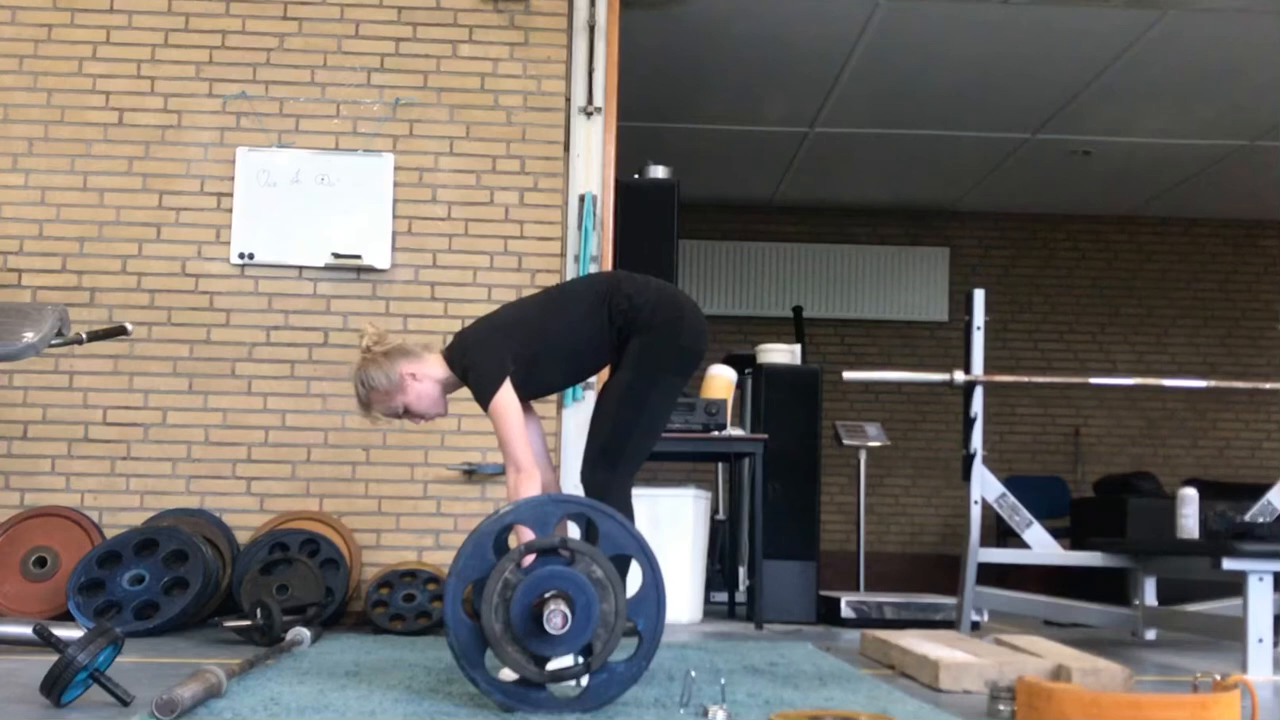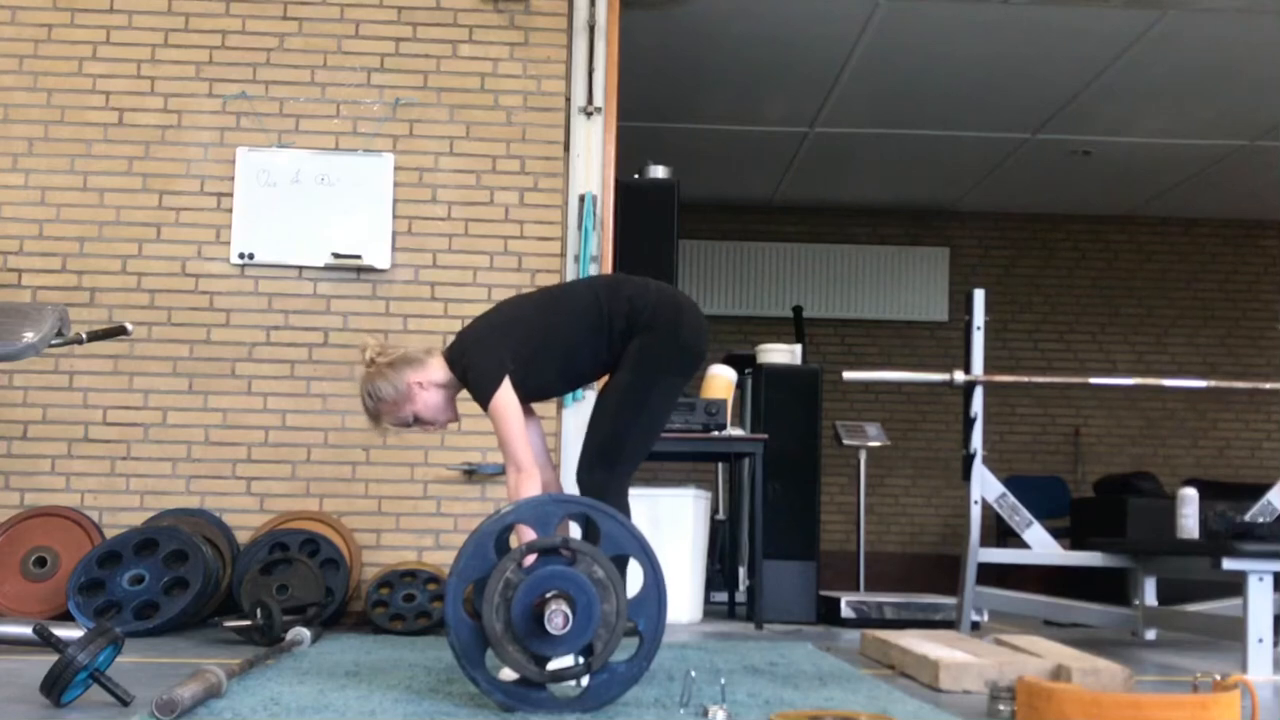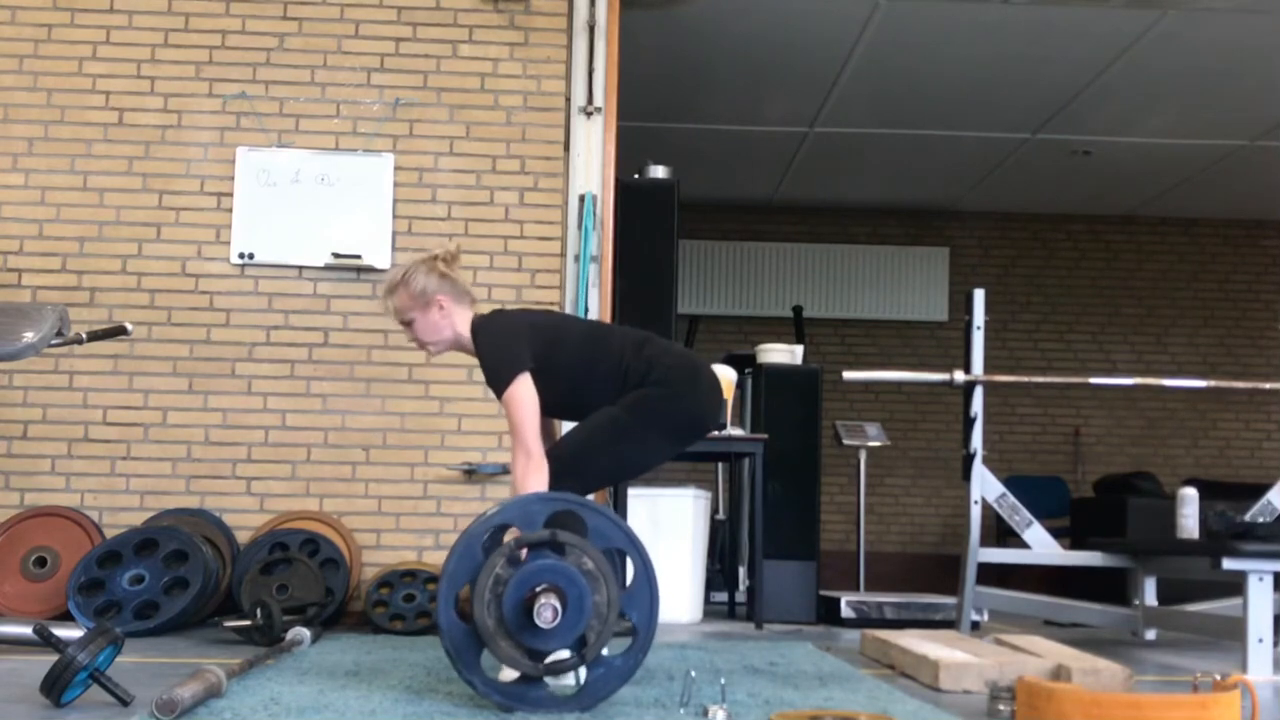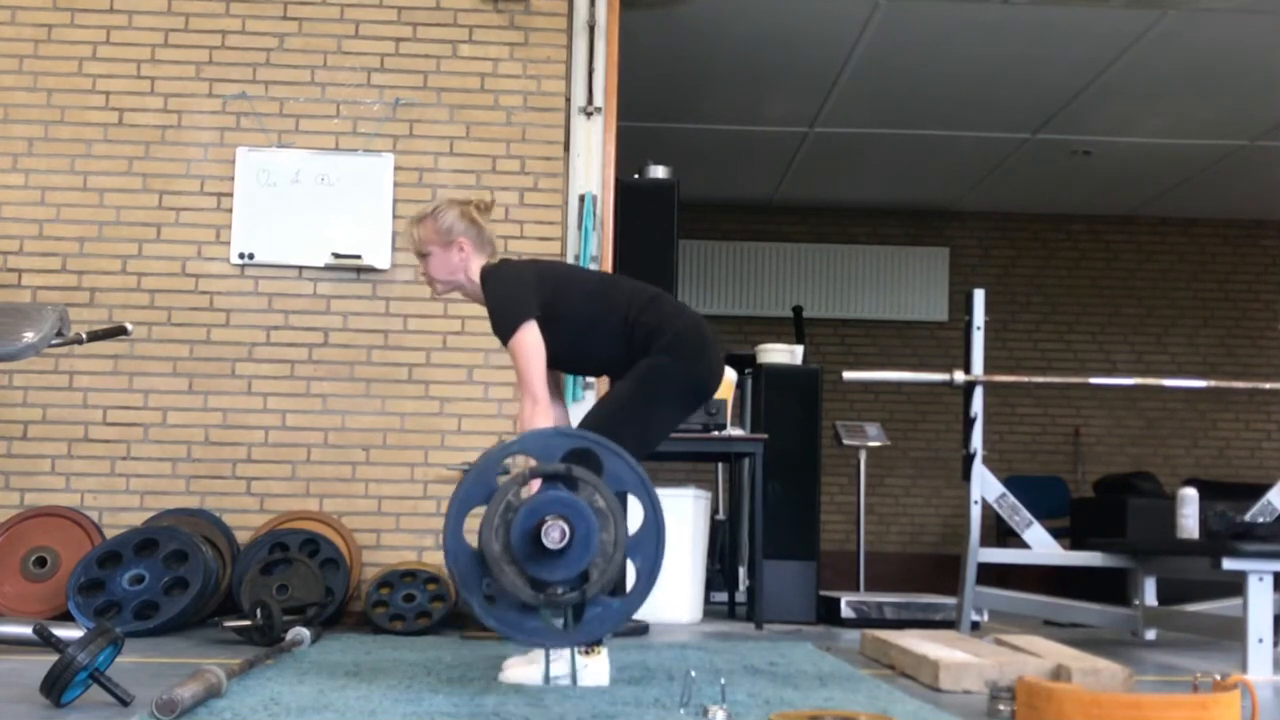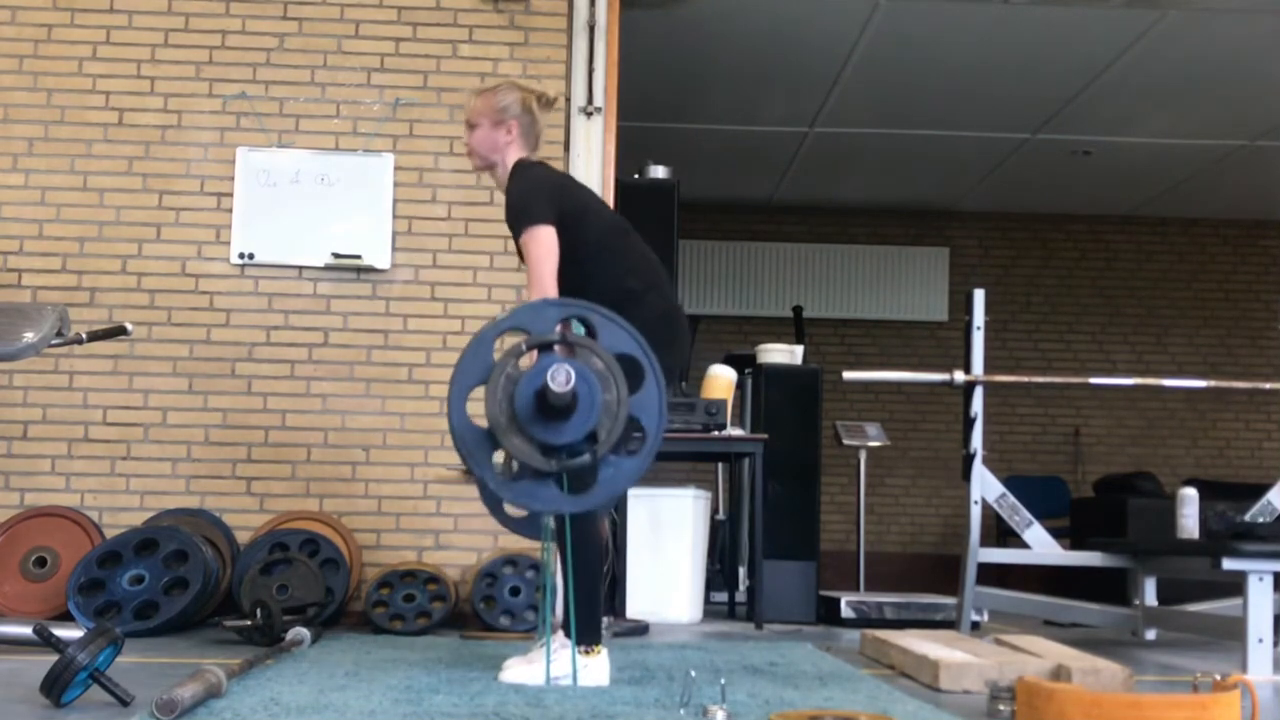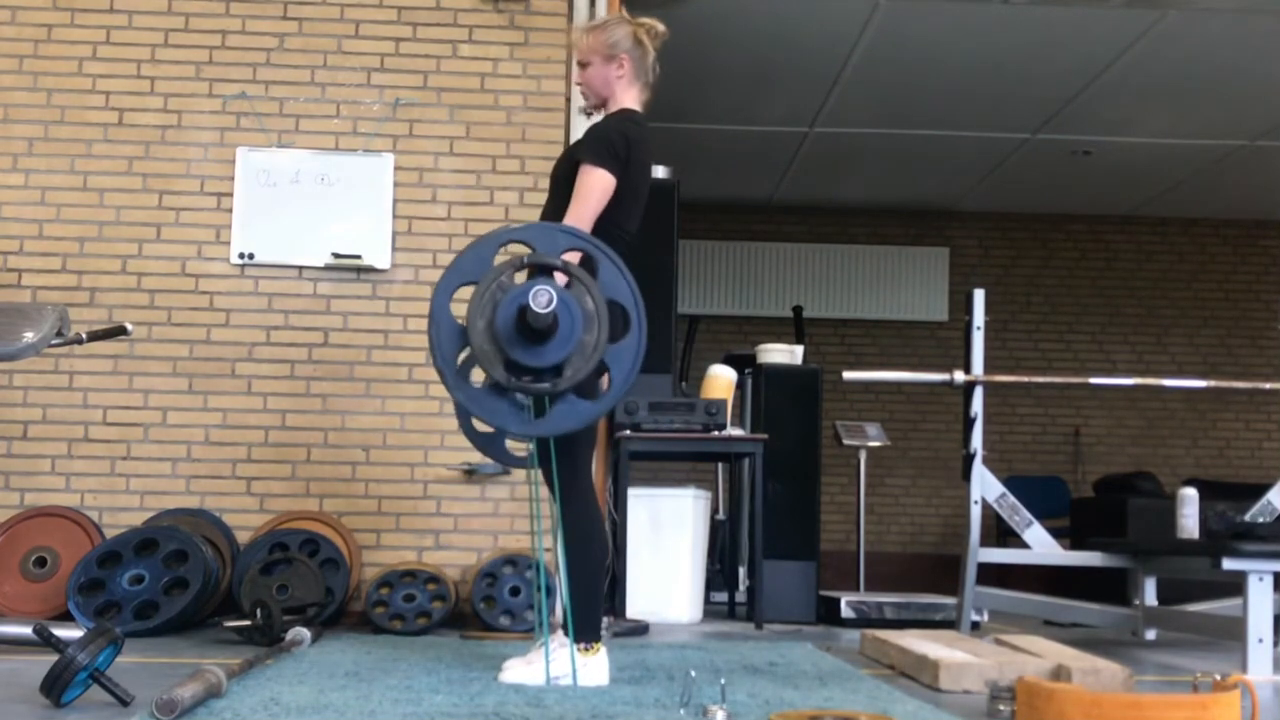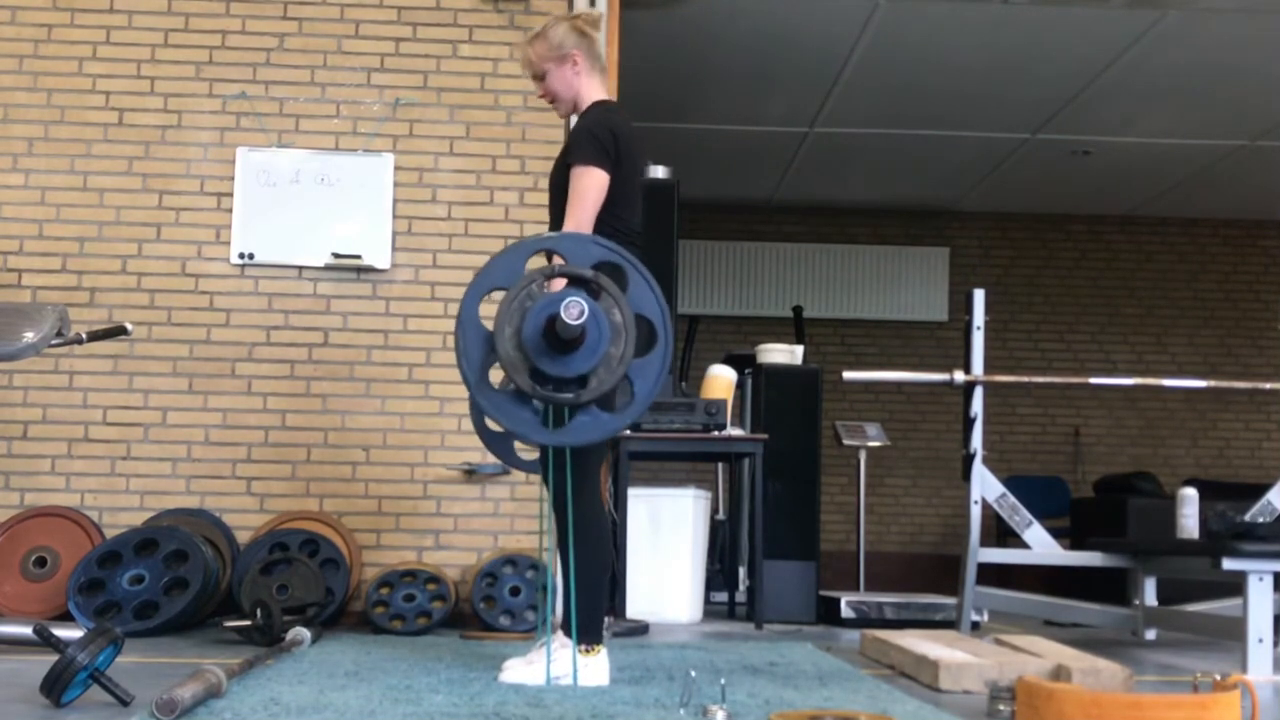
dt=0.7s
person 1, frame 1
left shoulder: (479, 360)
right shoulder: (479, 359)
left elbow: (522, 472)
right elbow: (540, 471)
left hip: (664, 327)
right hip: (656, 328)
left knee: (605, 477)
right knee: (603, 477)
person 1, frame 2
left shoulder: (478, 361)
right shoulder: (487, 359)
left elbow: (522, 472)
right elbow: (539, 470)
left hip: (665, 329)
right hip: (660, 329)
left knee: (600, 477)
right knee: (599, 477)
person 1, frame 3
left shoulder: (497, 341)
right shoulder: (503, 335)
left elbow: (530, 457)
right elbow: (542, 457)
left hip: (676, 391)
right hip: (682, 390)
left knee: (555, 484)
right knee: (555, 484)
person 1, frame 4
left shoulder: (505, 287)
right shoulder: (516, 284)
left elbow: (536, 403)
right elbow: (550, 400)
left wrist: (536, 485)
left hip: (678, 356)
right hip: (681, 355)
left ankle: (584, 650)
right ankle: (579, 637)
person 1, frame 5
left shoulder: (528, 187)
right shoulder: (540, 185)
left elbow: (544, 298)
right elbow: (557, 294)
left hip: (641, 339)
right hip: (643, 336)
left knee: (572, 486)
right knee: (569, 485)
left ankle: (585, 651)
right ankle: (578, 636)
person 1, frame 6
left shoulder: (611, 134)
right shoulder: (629, 138)
left elbow: (575, 230)
left knee: (570, 483)
right knee: (568, 481)
left ankle: (584, 650)
right ankle: (580, 636)
person 1, frame 7
left shoulder: (595, 127)
right shoulder: (610, 129)
left elbow: (578, 231)
left knee: (574, 484)
right knee: (570, 482)
left ankle: (585, 651)
right ankle: (577, 635)
